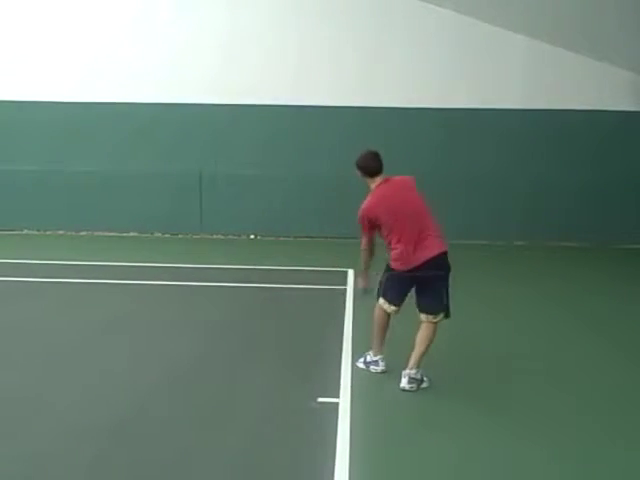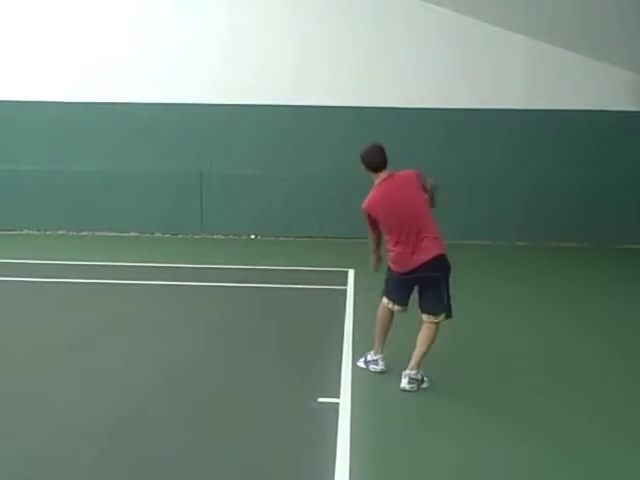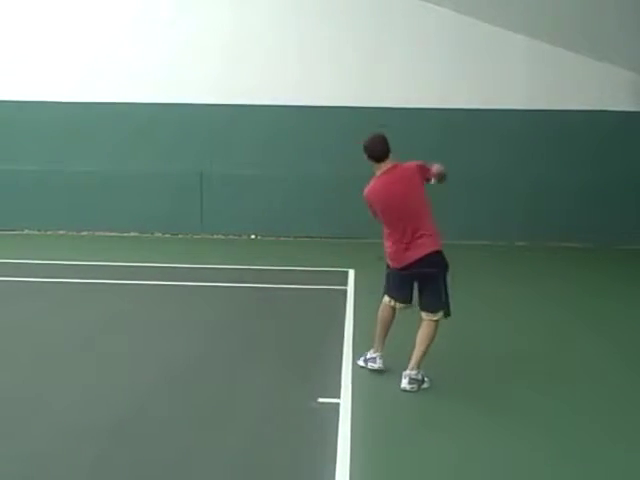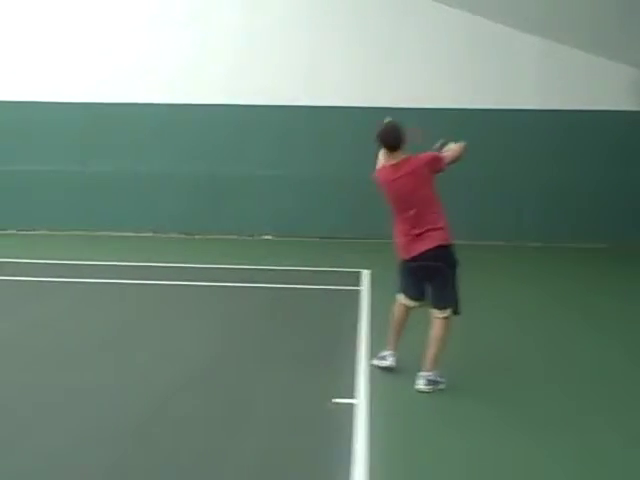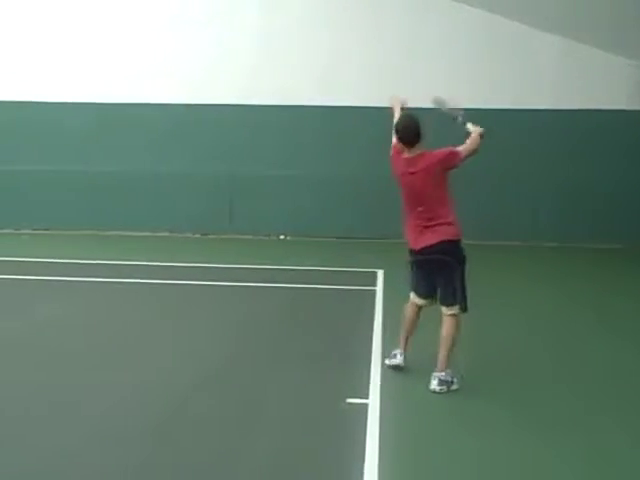
dt=0.1s
person 1, frame 1
left shoulder: (367, 208)
right shoulder: (407, 182)
left elbow: (367, 247)
left wrist: (363, 276)
left hip: (403, 264)
right hip: (436, 258)
left knee: (384, 304)
right knee: (430, 318)
left ankle: (374, 358)
right ankle: (410, 373)
person 1, frame 2
left shoulder: (370, 203)
right shoulder: (410, 178)
left elbow: (375, 237)
right elbow: (429, 190)
left wrist: (375, 258)
left hip: (401, 263)
right hip: (433, 258)
left knee: (388, 303)
right knee: (432, 318)
left ankle: (375, 357)
right ankle: (411, 373)
person 1, frame 3
left shoulder: (370, 192)
right shoulder: (413, 170)
right elbow: (439, 172)
right wrist: (436, 174)
left hip: (398, 259)
right hip: (430, 255)
left knee: (390, 302)
right knee: (432, 316)
left ankle: (375, 355)
right ankle: (412, 373)
person 1, frame 4
left shoulder: (382, 175)
right shoulder: (422, 163)
right elbow: (457, 151)
left wrist: (384, 139)
right wrist: (457, 145)
left hip: (408, 252)
right hip: (437, 248)
left knee: (405, 300)
right knee: (442, 314)
left ankle: (388, 354)
right ankle: (427, 375)
person 1, frame 5
left shoulder: (397, 162)
right shoulder: (437, 160)
left elbow: (397, 141)
right elbow: (473, 144)
left wrist: (397, 110)
right wrist: (474, 131)
left hip: (418, 246)
right hip: (446, 243)
left knee: (416, 300)
right knee: (451, 311)
left ankle: (399, 353)
right ankle: (441, 374)
